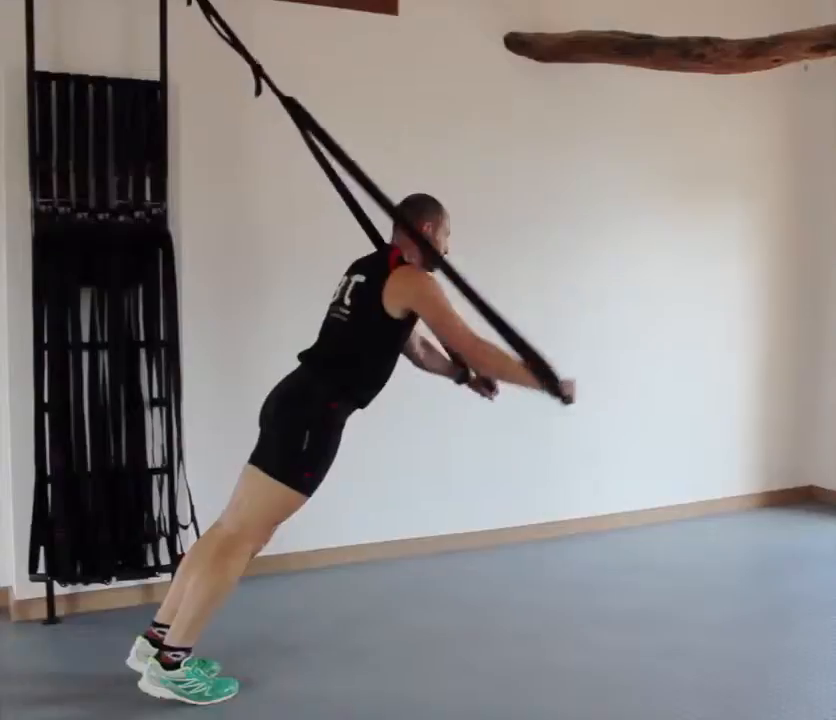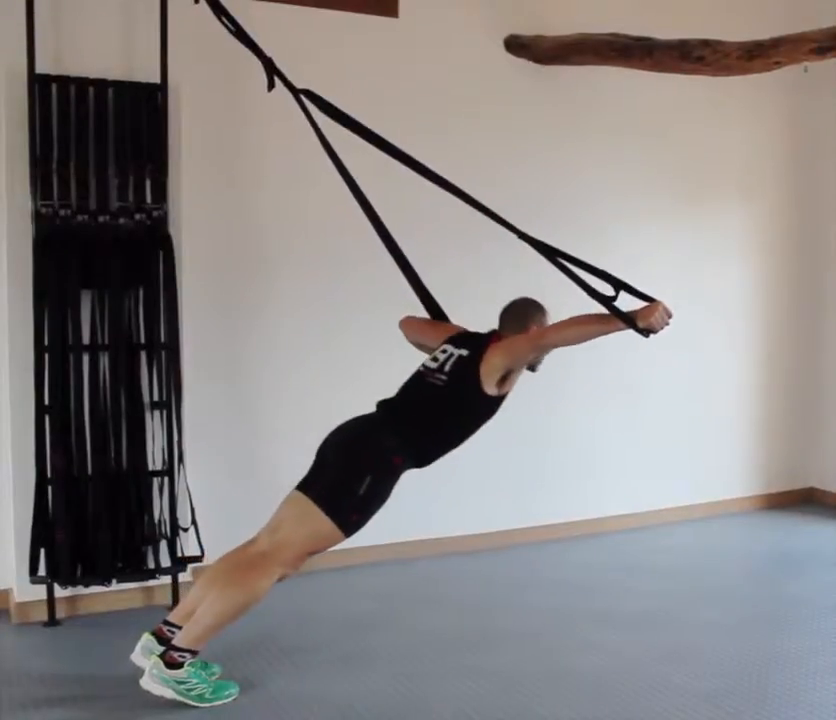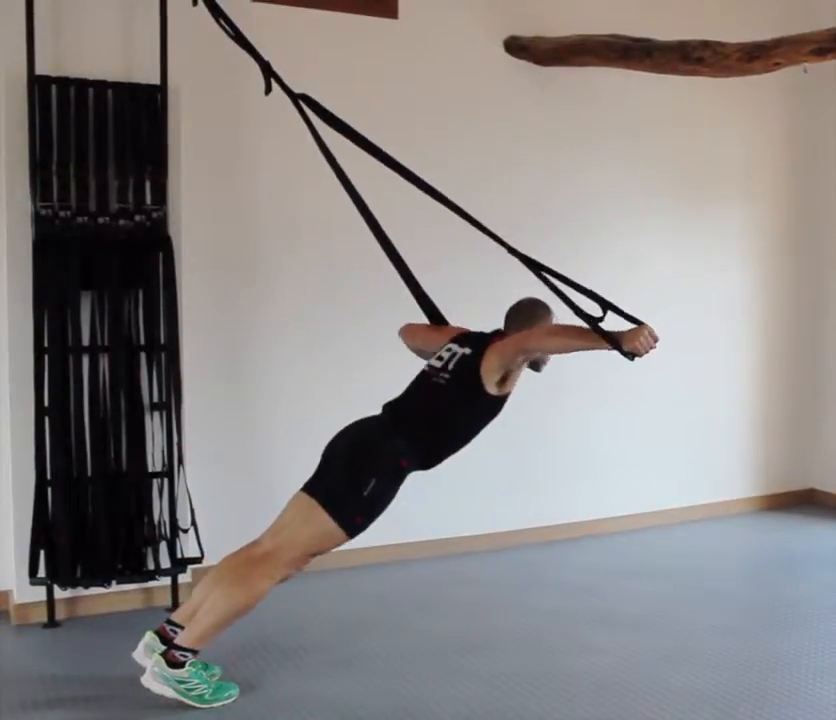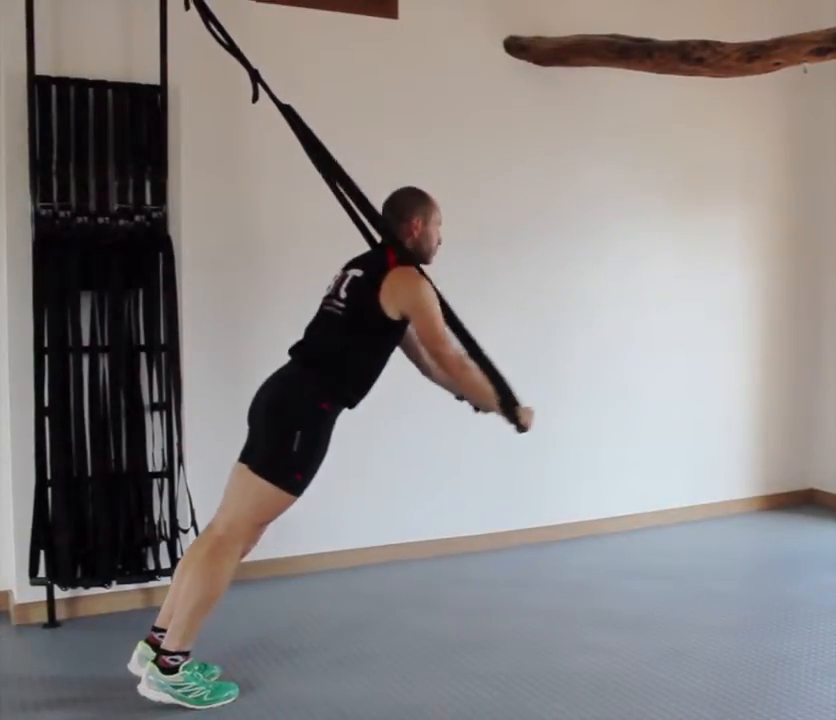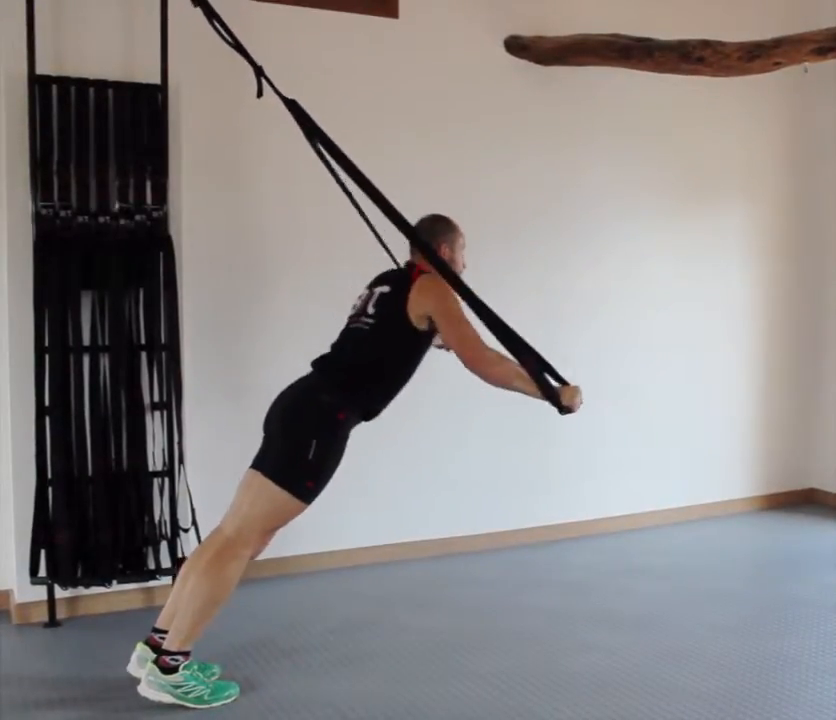
dt=1s
person 1, frame 1
left shoulder: (369, 270)
right shoulder: (412, 278)
left elbow: (409, 344)
right elbow: (473, 347)
left wrist: (463, 376)
right wrist: (548, 384)
left hip: (298, 399)
right hip: (314, 413)
left knee: (235, 529)
right knee: (243, 534)
left ankle: (157, 639)
right ankle: (171, 663)
person 1, frame 2
left shoulder: (460, 339)
right shoulder: (503, 357)
left elbow: (407, 323)
right elbow: (560, 336)
right wrist: (634, 319)
left hip: (357, 441)
right hip: (374, 458)
left knee: (270, 547)
right knee: (277, 555)
left ankle: (164, 636)
right ankle: (176, 661)
person 1, frame 3
left shoulder: (465, 340)
right shoulder: (503, 356)
left elbow: (408, 332)
right elbow: (545, 337)
right wrist: (618, 340)
left hip: (363, 443)
right hip: (379, 461)
left knee: (274, 548)
right knee: (279, 556)
left ankle: (167, 635)
right ankle: (176, 661)
person 1, frame 4
left shoulder: (366, 269)
right shoulder: (408, 281)
left elbow: (415, 348)
right elbow: (452, 361)
left wrist: (462, 392)
right wrist: (509, 409)
left hip: (287, 397)
right hip: (303, 412)
left knee: (230, 531)
right knee: (233, 535)
left ankle: (158, 645)
right ankle: (169, 666)
person 1, frame 5
left shoulder: (390, 283)
right shoulder: (433, 289)
right elbow: (480, 359)
left wrist: (439, 337)
right wrist: (554, 394)
left hip: (303, 406)
right hip: (321, 420)
left knee: (237, 534)
right knee: (242, 538)
left ankle: (157, 645)
right ankle: (169, 666)
